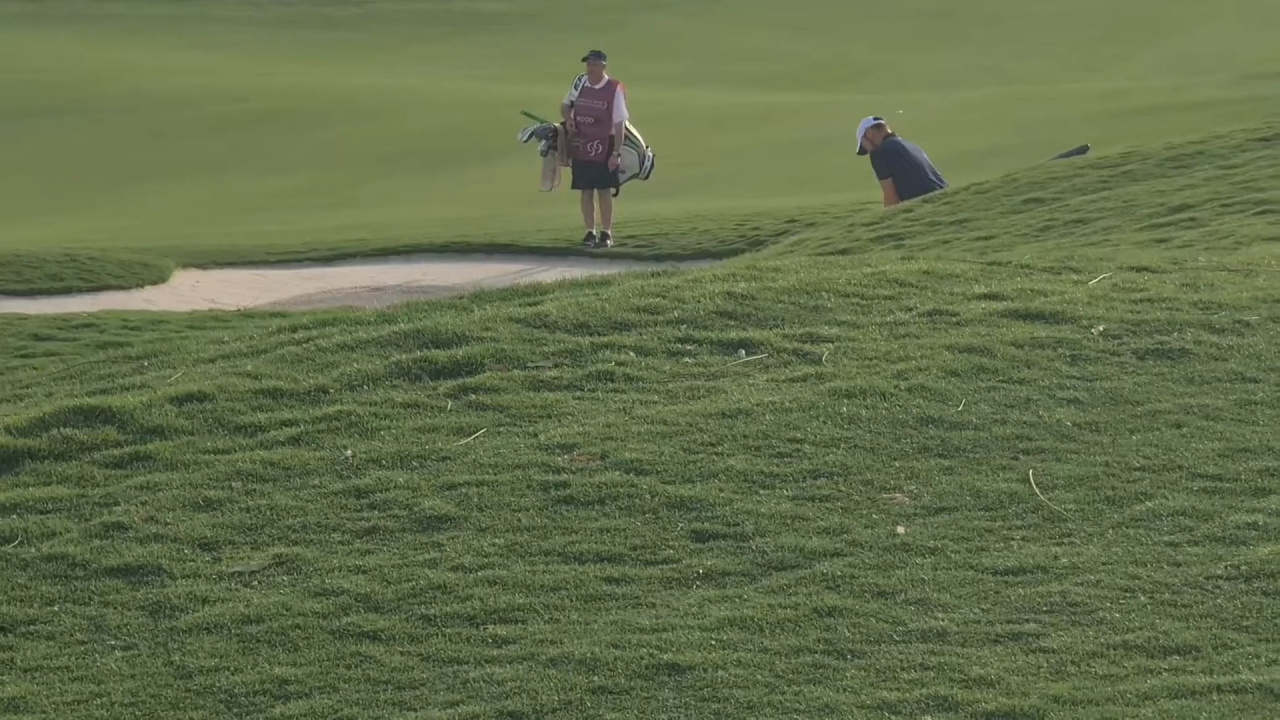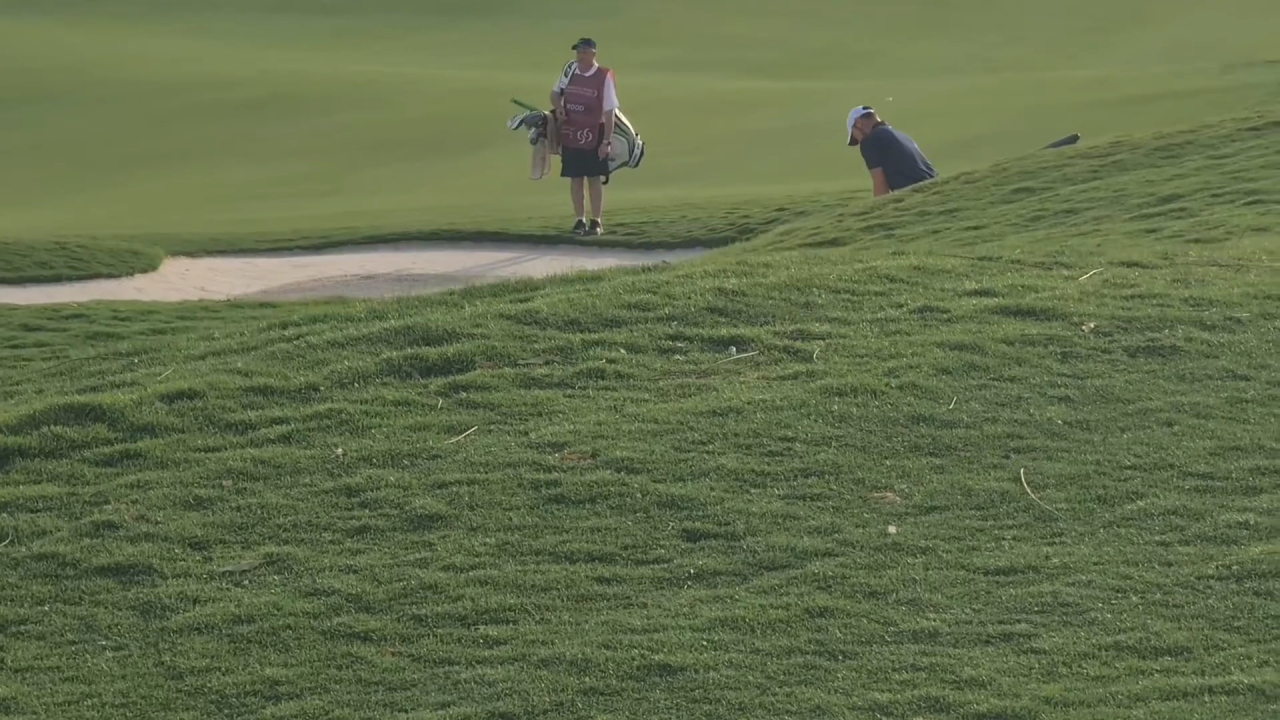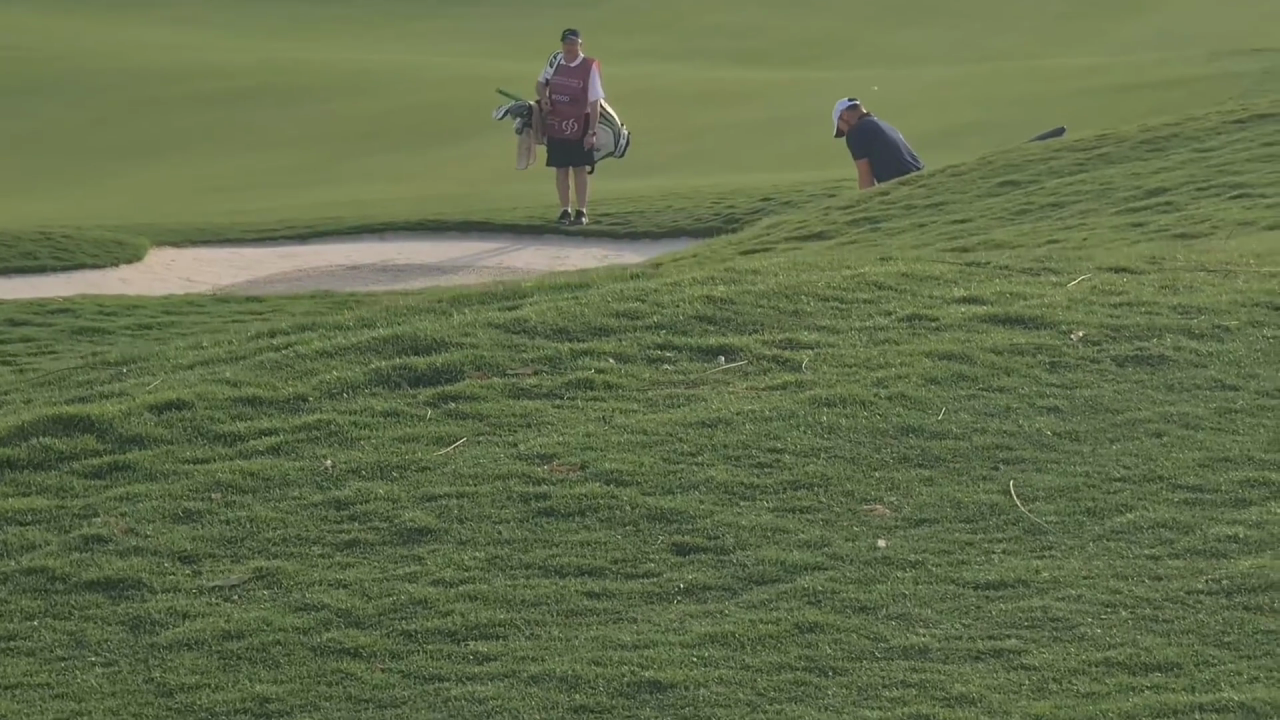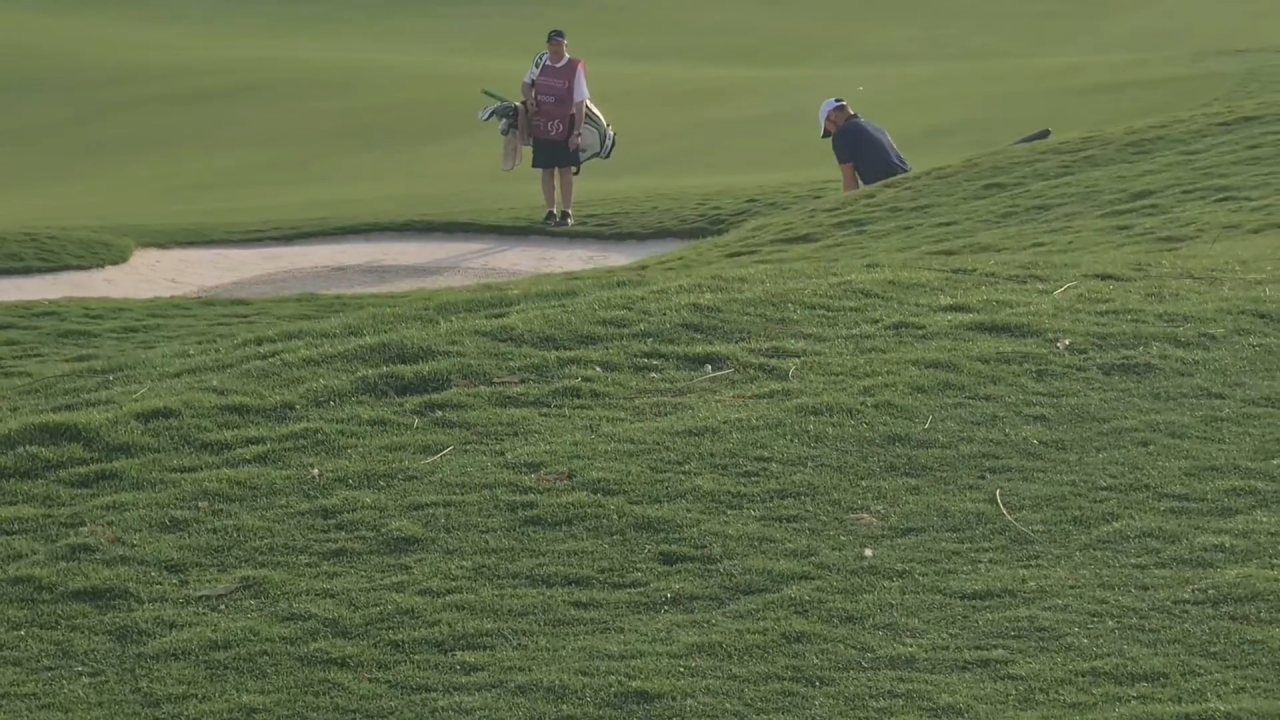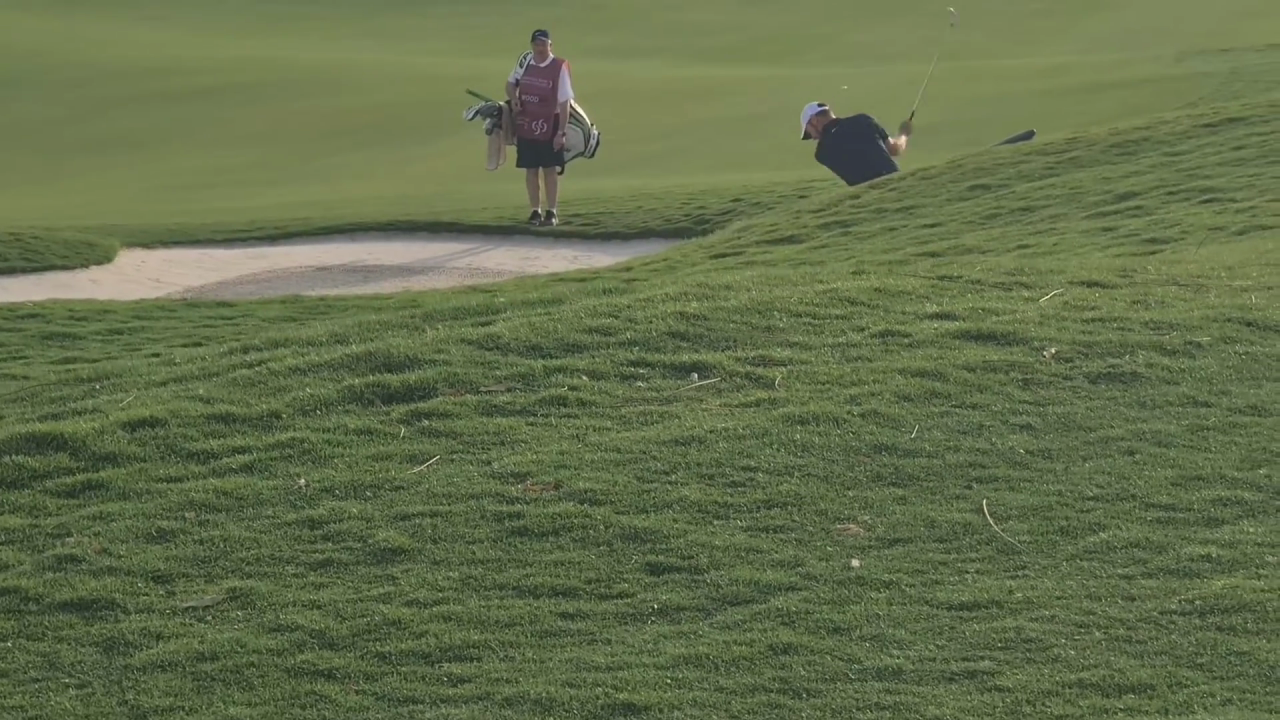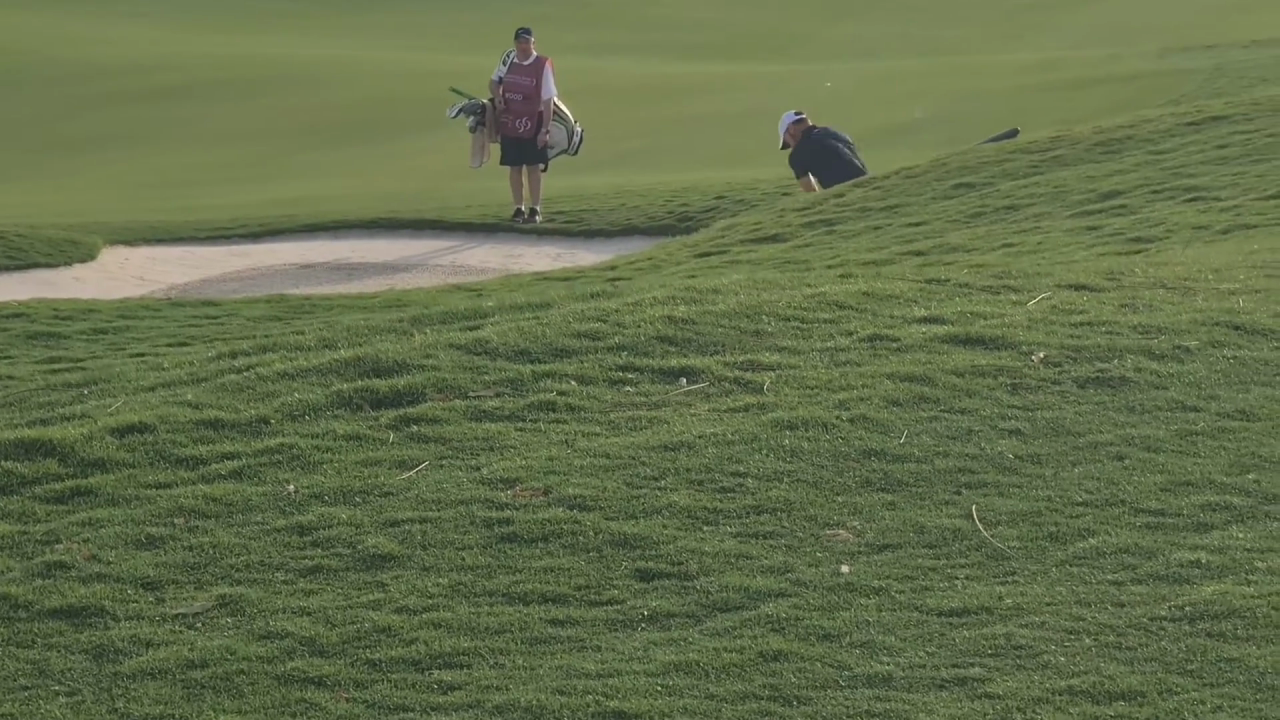
dt=0.4s
person 1, frame 1
left shoulder: (614, 88)
right shoulder: (580, 82)
left elbow: (619, 123)
right elbow: (566, 105)
left wrist: (616, 153)
right wrist: (568, 119)
left hip: (603, 147)
right hip: (580, 146)
left knee: (604, 191)
right knee: (586, 191)
left ankle: (606, 233)
right ankle: (590, 232)
person 1, frame 2
left shoulder: (605, 76)
right shoulder: (570, 69)
left elbow: (609, 111)
right elbow: (556, 92)
left wrist: (606, 141)
right wrist: (558, 107)
left hip: (593, 135)
right hip: (570, 134)
left knee: (594, 179)
right knee: (575, 179)
left ankle: (596, 221)
right ankle: (580, 220)
person 1, frame 3
left shoulder: (590, 66)
right shoulder: (555, 60)
left elbow: (595, 101)
right elbow: (541, 83)
left wrist: (592, 131)
right wrist: (543, 97)
left hip: (578, 125)
right hip: (555, 124)
left knee: (579, 169)
right knee: (561, 169)
left ankle: (581, 211)
right ankle: (565, 210)
person 1, frame 4
left shoulder: (575, 66)
right shoulder: (540, 61)
left elbow: (580, 102)
right elbow: (527, 83)
left wrist: (577, 132)
right wrist: (529, 98)
left hip: (564, 126)
right hip: (541, 125)
left knee: (565, 170)
right knee: (546, 170)
left ankle: (567, 212)
right ankle: (550, 211)
person 1, frame 5
left shoulder: (559, 66)
right shoulder: (525, 60)
left elbow: (564, 102)
right elbow: (511, 83)
left wrist: (561, 132)
right wrist: (513, 97)
left hip: (548, 125)
right hip: (525, 124)
left knee: (549, 169)
right knee: (531, 170)
left ankle: (552, 212)
right ankle: (535, 211)
person 1, frame 6
left shoulder: (543, 64)
right shoulder: (508, 58)
left elbow: (548, 100)
right elbow: (494, 81)
left wrist: (545, 130)
right wrist: (497, 96)
left hip: (532, 123)
right hip: (509, 122)
left knee: (533, 167)
right knee: (514, 167)
left ankle: (535, 209)
right ankle: (518, 208)
